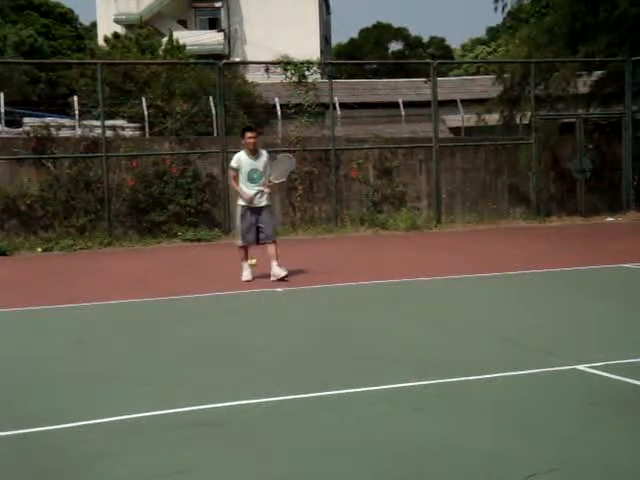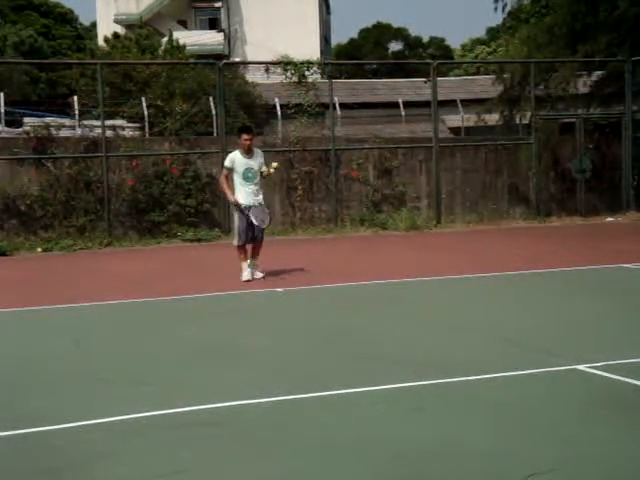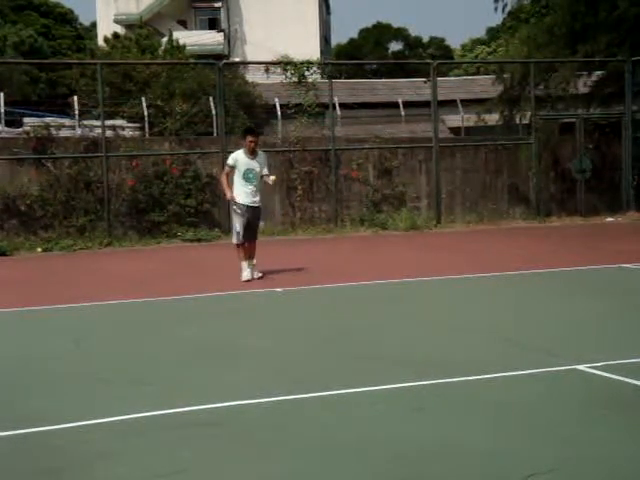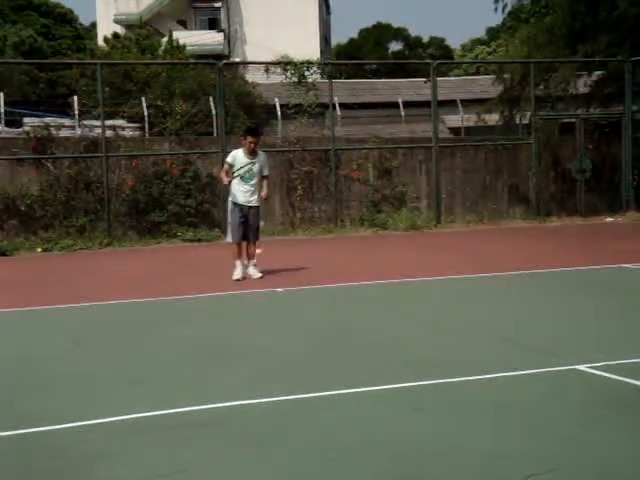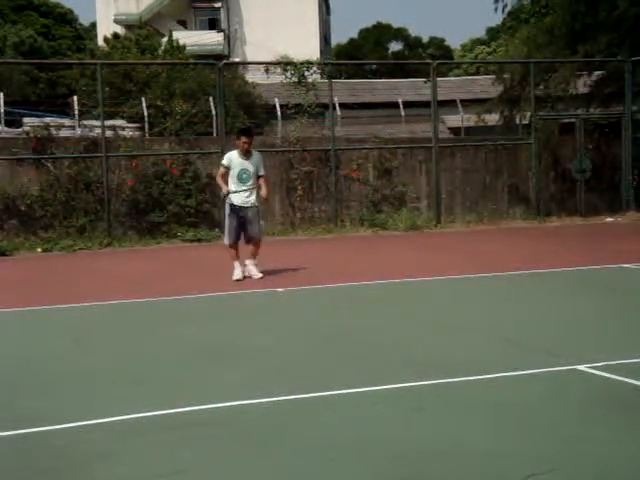
dt=0.3s
person 1, frame 1
left shoulder: (264, 155)
right shoulder: (238, 158)
right elbow: (232, 179)
left wrist: (269, 185)
right wrist: (243, 194)
left hip: (264, 203)
right hip: (245, 204)
left knee: (270, 236)
right knee: (244, 238)
left ankle: (275, 268)
right ankle: (246, 269)
person 1, frame 2
left shoulder: (259, 154)
right shoulder: (233, 157)
left elbow: (263, 173)
right elbow: (223, 178)
left wrist: (267, 173)
right wrist: (229, 195)
left hip: (258, 201)
right hip: (241, 203)
left knee: (259, 237)
right knee: (241, 238)
left ankle: (253, 265)
right ankle: (245, 269)
person 1, frame 3
left shoulder: (262, 156)
right shoulder: (236, 156)
left elbow: (265, 175)
right elbow: (225, 175)
left wrist: (269, 180)
right wrist: (227, 191)
left hip: (255, 203)
right hip: (239, 203)
left knee: (252, 238)
right knee: (240, 237)
left ankle: (252, 266)
right ankle: (245, 269)
person 1, frame 4
left shoulder: (262, 157)
right shoulder: (235, 155)
left elbow: (265, 177)
right elbow: (224, 171)
left wrist: (265, 190)
right wrist: (225, 178)
left hip: (253, 203)
right hip: (236, 202)
left knee: (252, 238)
right knee: (236, 237)
left ankle: (251, 266)
right ankle: (238, 267)
person 1, frame 5
left shoulder: (257, 157)
right shoulder: (230, 156)
left elbow: (261, 176)
right elbow: (219, 176)
left wrist: (264, 189)
right wrist: (224, 187)
left hip: (252, 203)
right hip: (234, 203)
left knee: (255, 238)
right knee: (233, 239)
left ankle: (250, 265)
right ankle: (237, 267)
